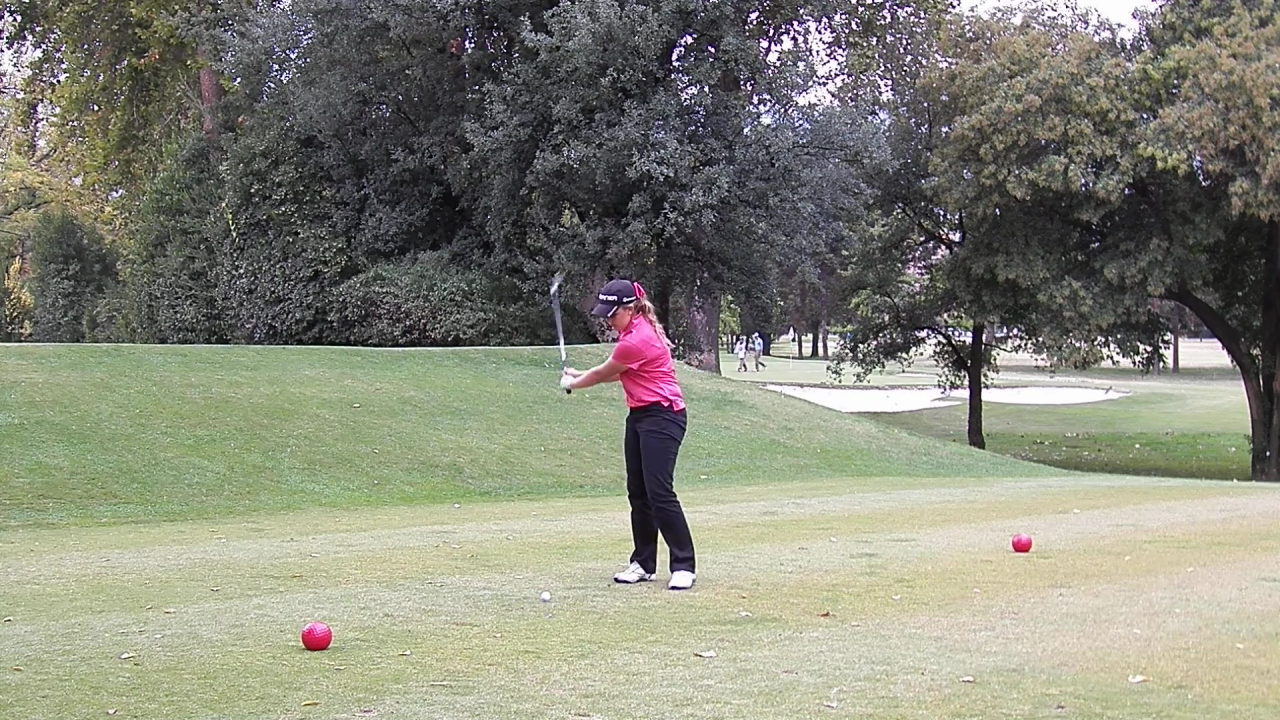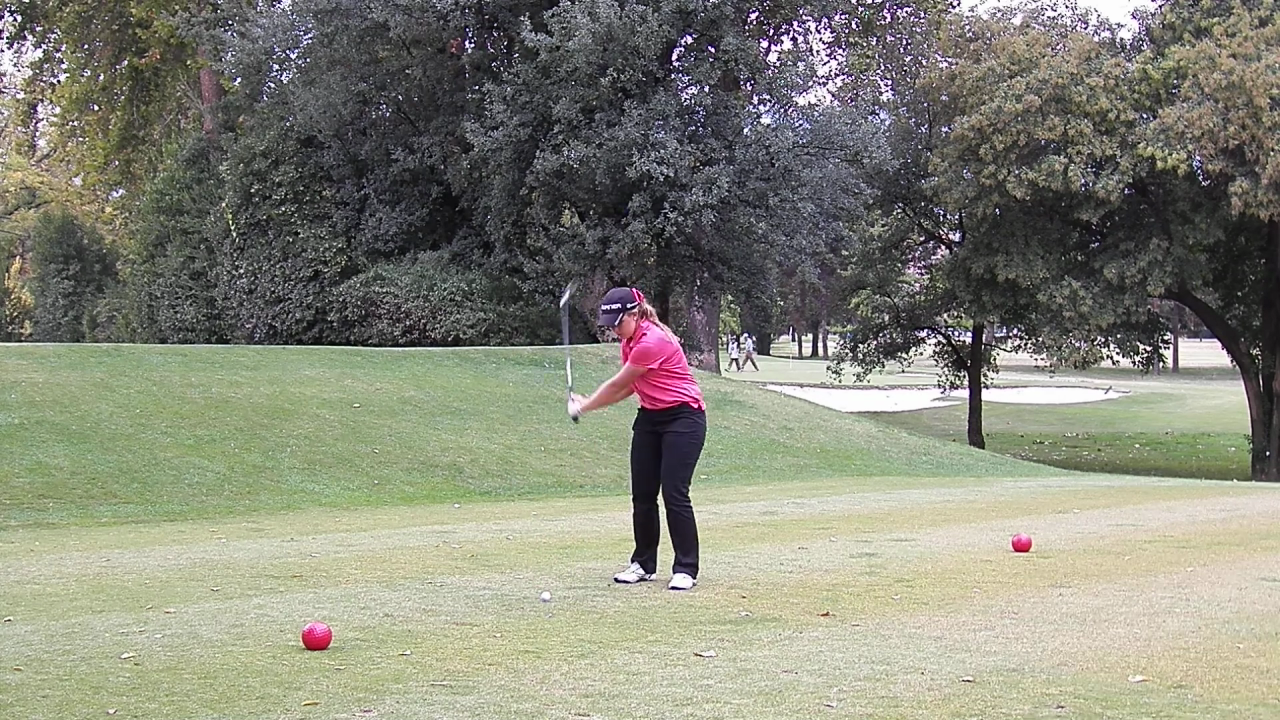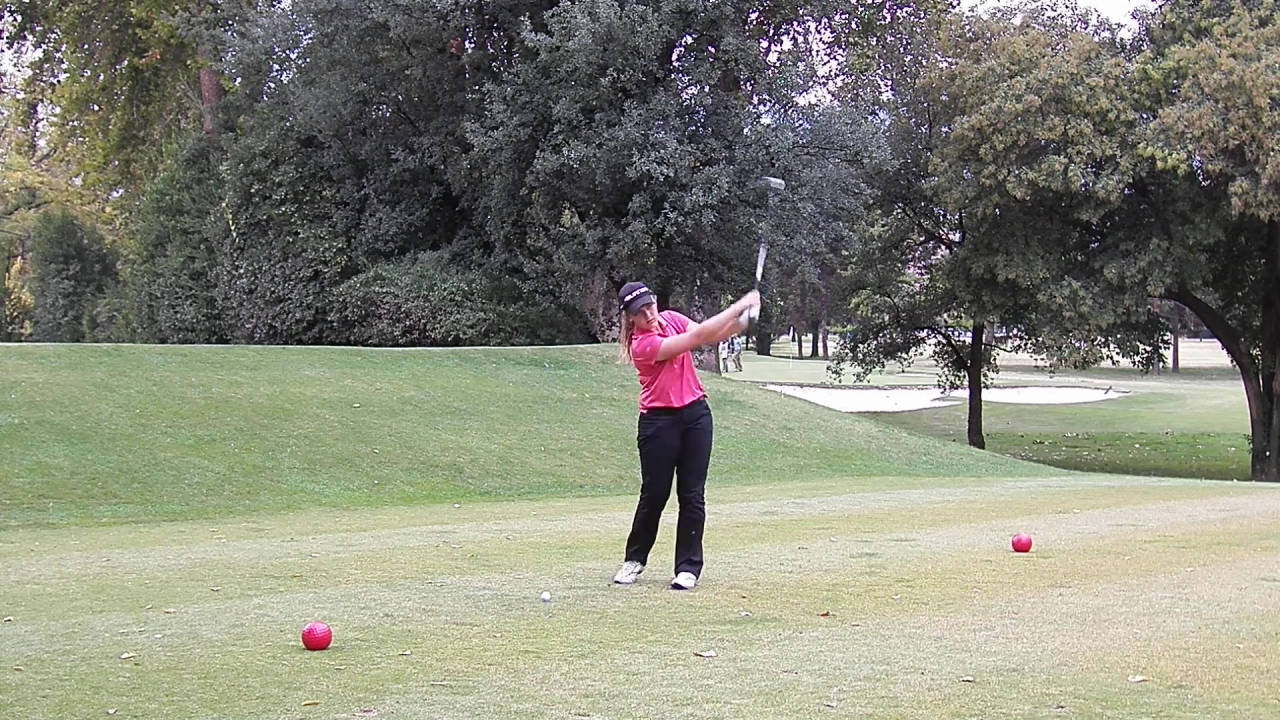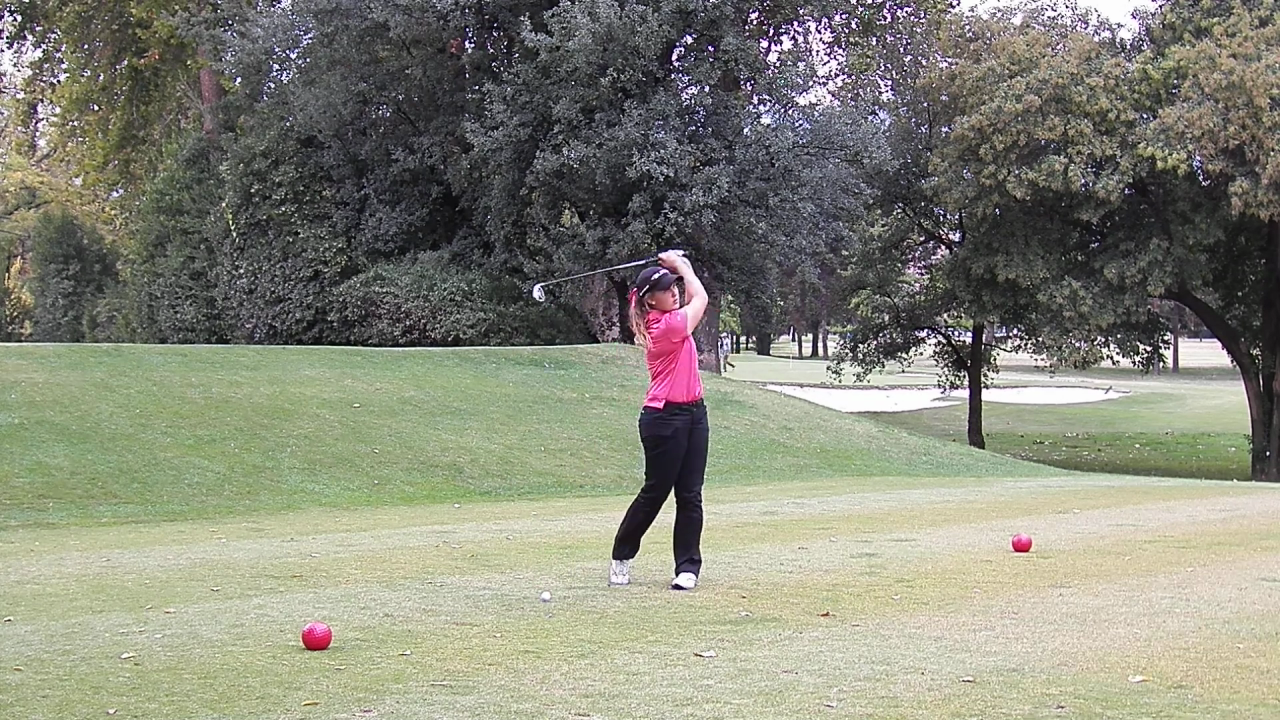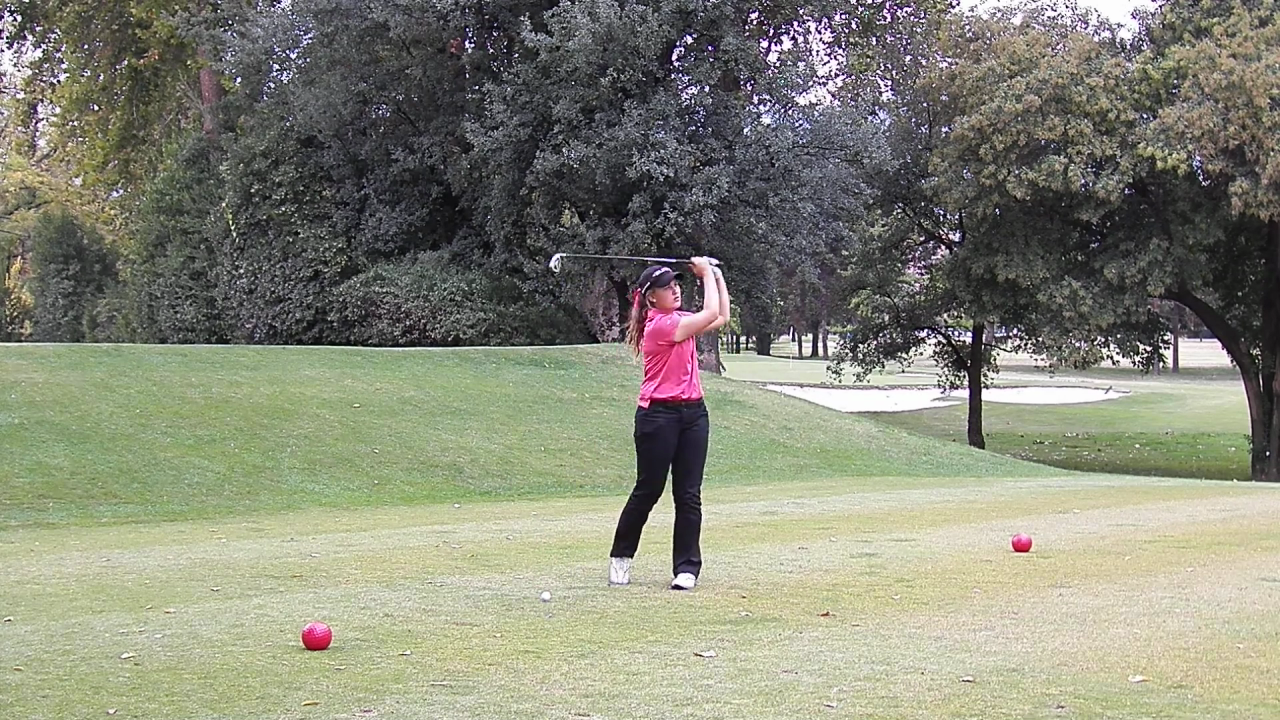
dt=0.4s
person 1, frame 1
left shoulder: (637, 340)
right shoulder: (633, 331)
left elbow: (605, 372)
right elbow: (614, 372)
left wrist: (575, 383)
right wrist: (582, 376)
left hip: (662, 417)
right hip: (640, 416)
left knee: (659, 492)
right knee: (638, 492)
left ankle: (684, 565)
right ankle: (643, 563)
person 1, frame 2
left shoulder: (653, 341)
right shoulder: (631, 342)
left elbow: (618, 385)
right elbow: (626, 389)
left wrist: (585, 406)
right wrist: (588, 402)
left hip: (683, 419)
right hip: (650, 418)
left knee: (674, 494)
right knee: (642, 494)
left ankle: (686, 568)
right ankle: (643, 563)
person 1, frame 3
left shoulder: (672, 319)
right shoulder: (640, 346)
left elbow: (709, 336)
right elbow: (694, 337)
left wrist: (739, 319)
right wrist: (737, 306)
left hip: (695, 414)
right hip: (659, 422)
left knee: (692, 495)
right knee: (654, 495)
left ankle: (688, 566)
right ankle: (634, 560)
person 1, frame 4
left shoulder: (668, 319)
right shoulder: (667, 326)
left elbow: (695, 301)
right elbow: (700, 300)
left wrist: (680, 267)
right wrist: (681, 264)
left hip: (693, 413)
right hip: (665, 418)
left knee: (690, 495)
right knee: (655, 491)
left ankle: (687, 567)
right ankle: (621, 556)
person 1, frame 5
left shoulder: (678, 321)
right shoulder: (659, 326)
left elbow: (721, 316)
right elbow: (711, 313)
left wrist: (713, 274)
right wrist: (706, 273)
left hip: (693, 413)
right hip: (658, 415)
left knee: (688, 494)
right knee: (647, 490)
left ankle: (687, 567)
right ankle: (621, 555)
